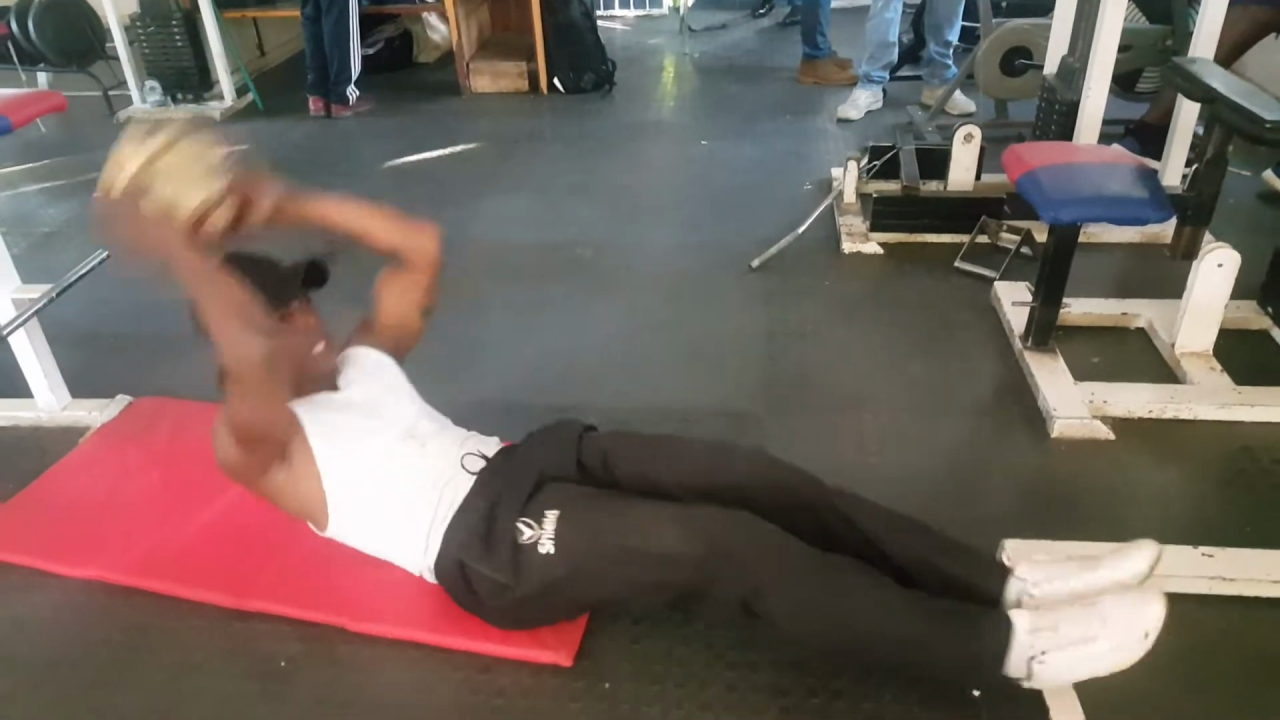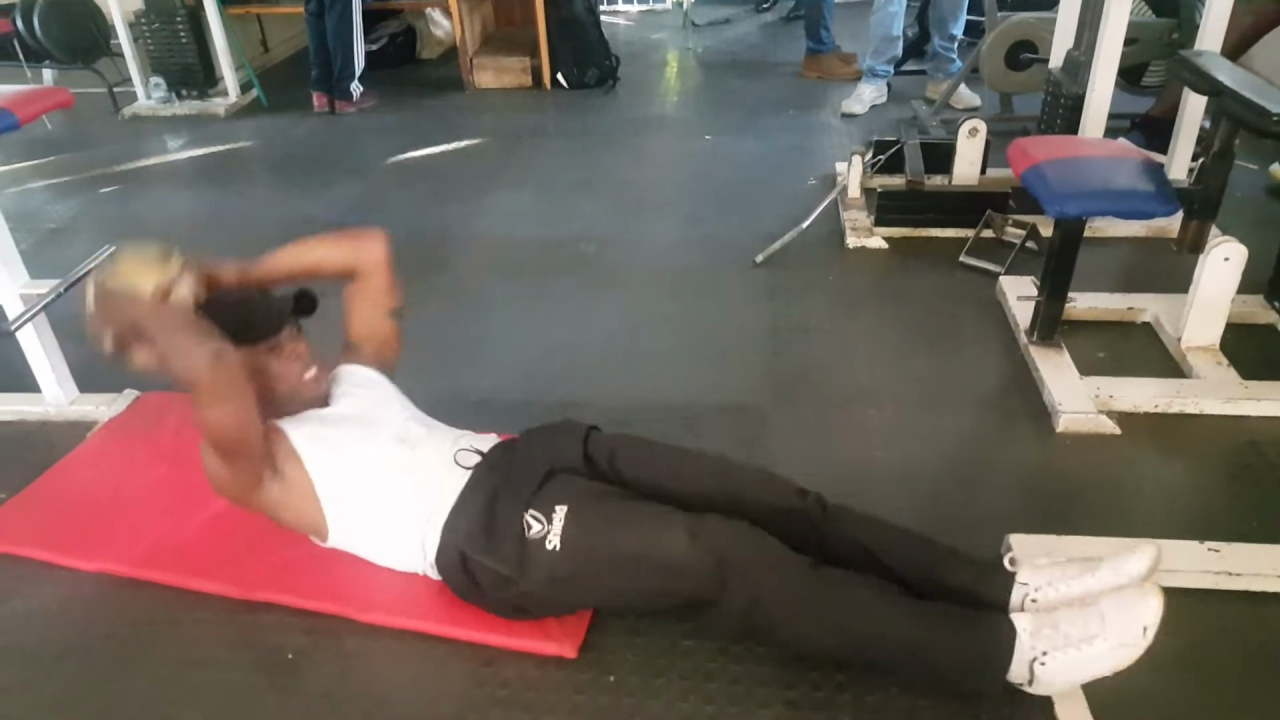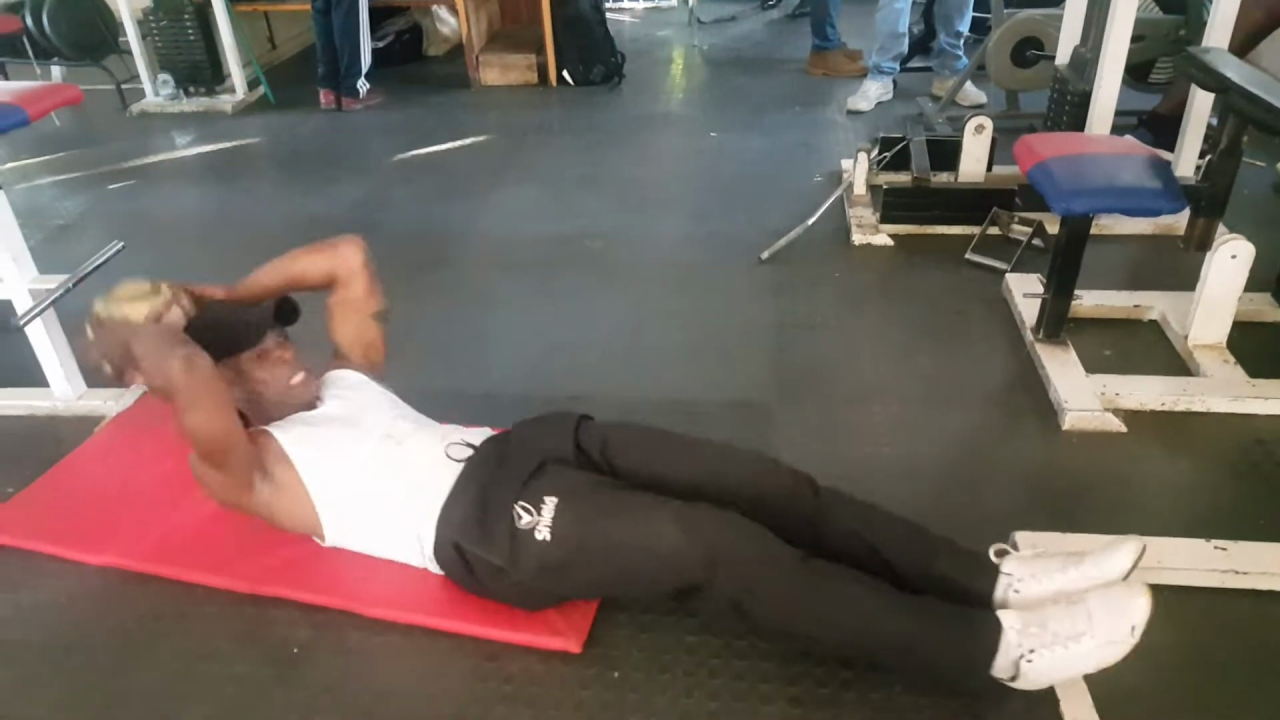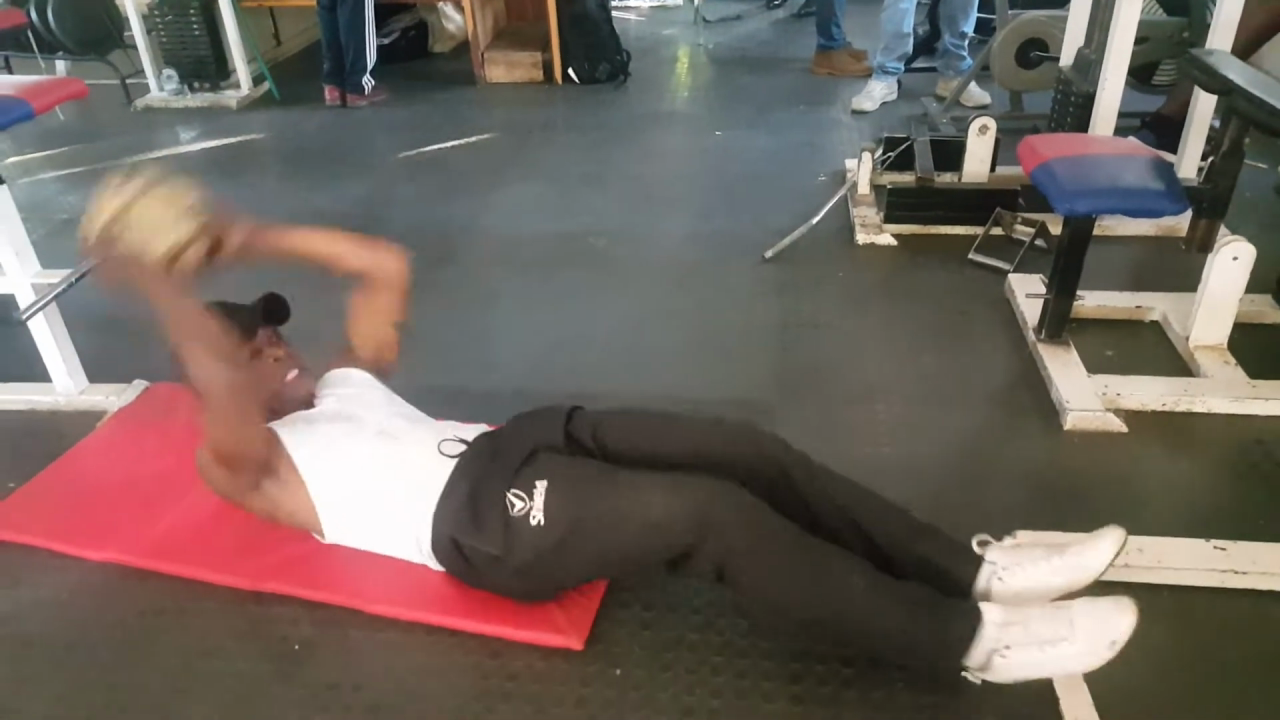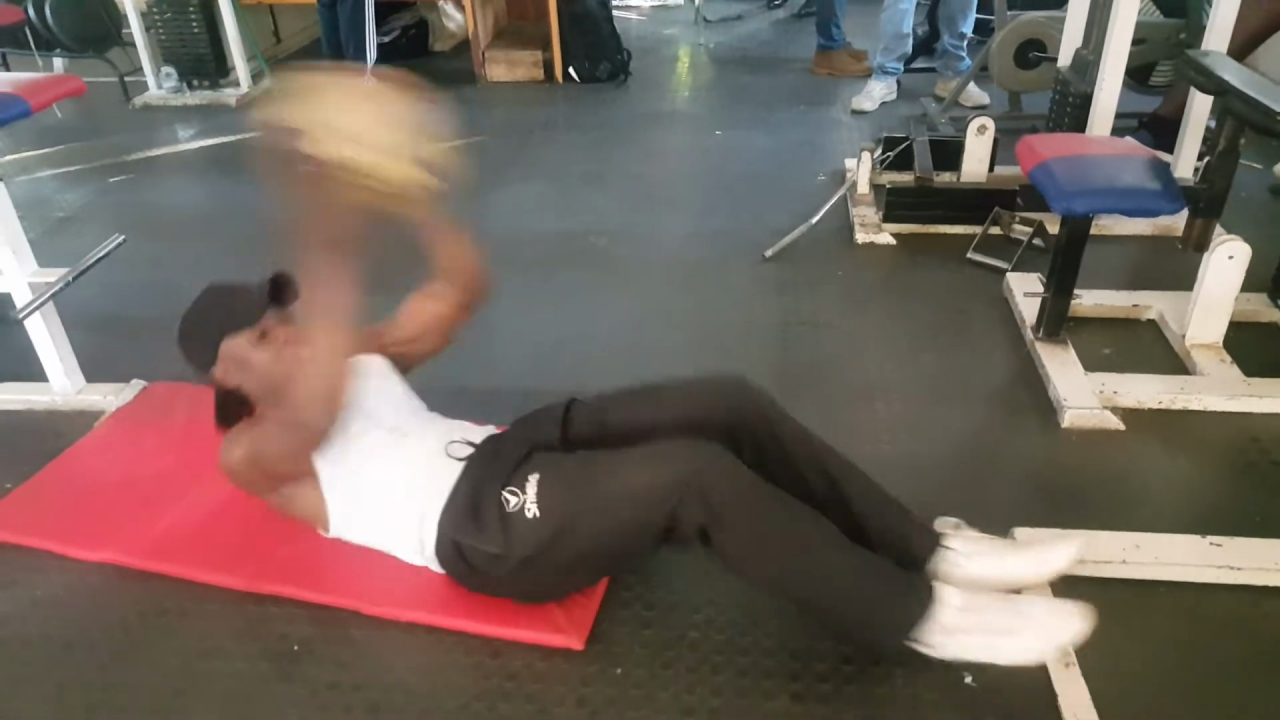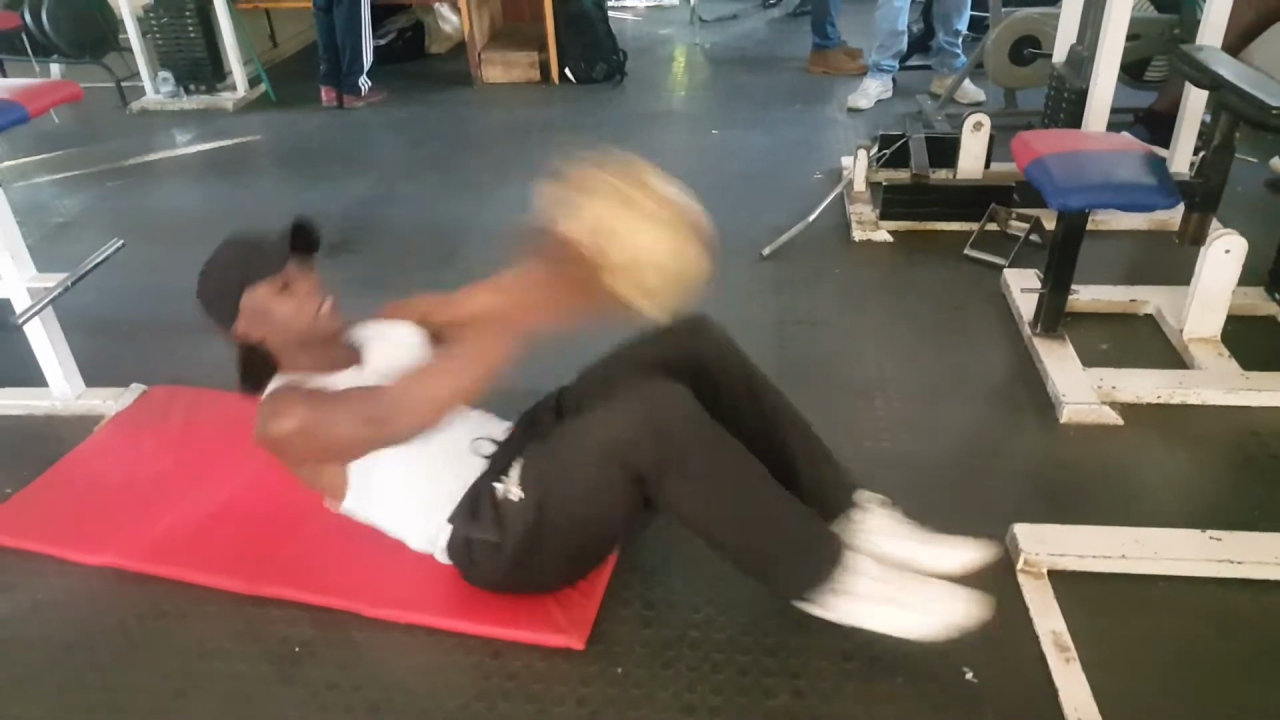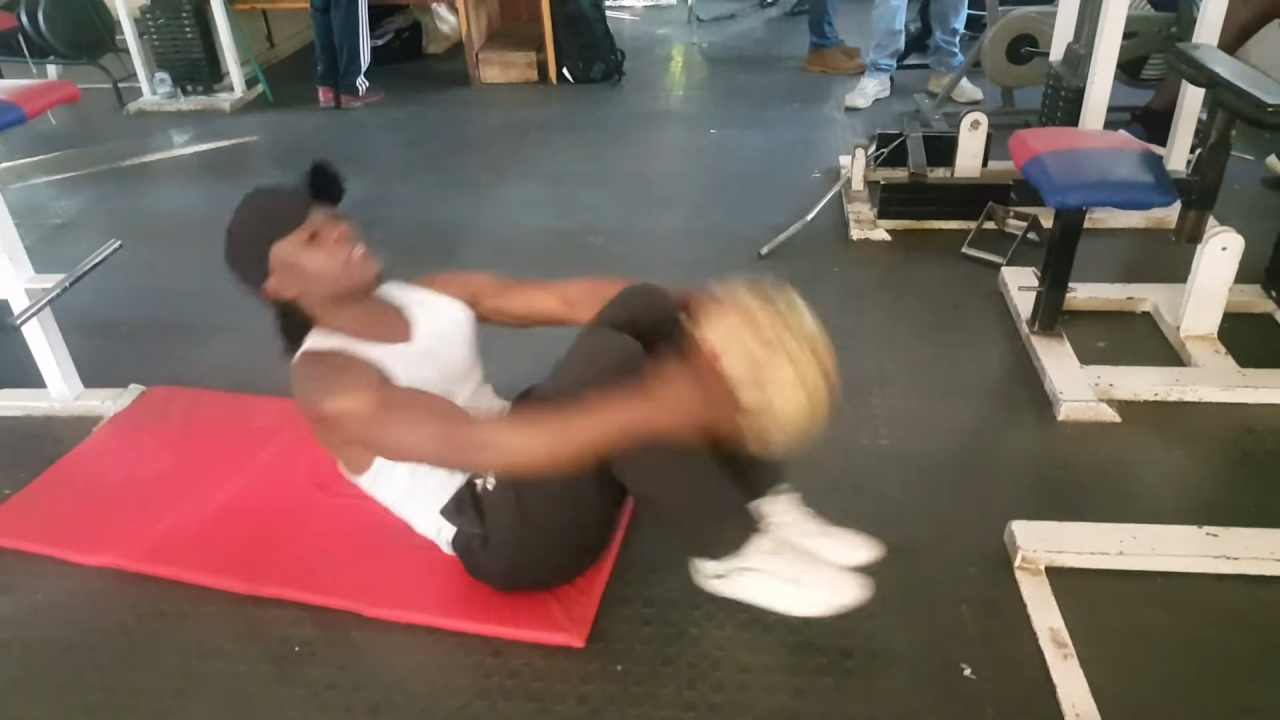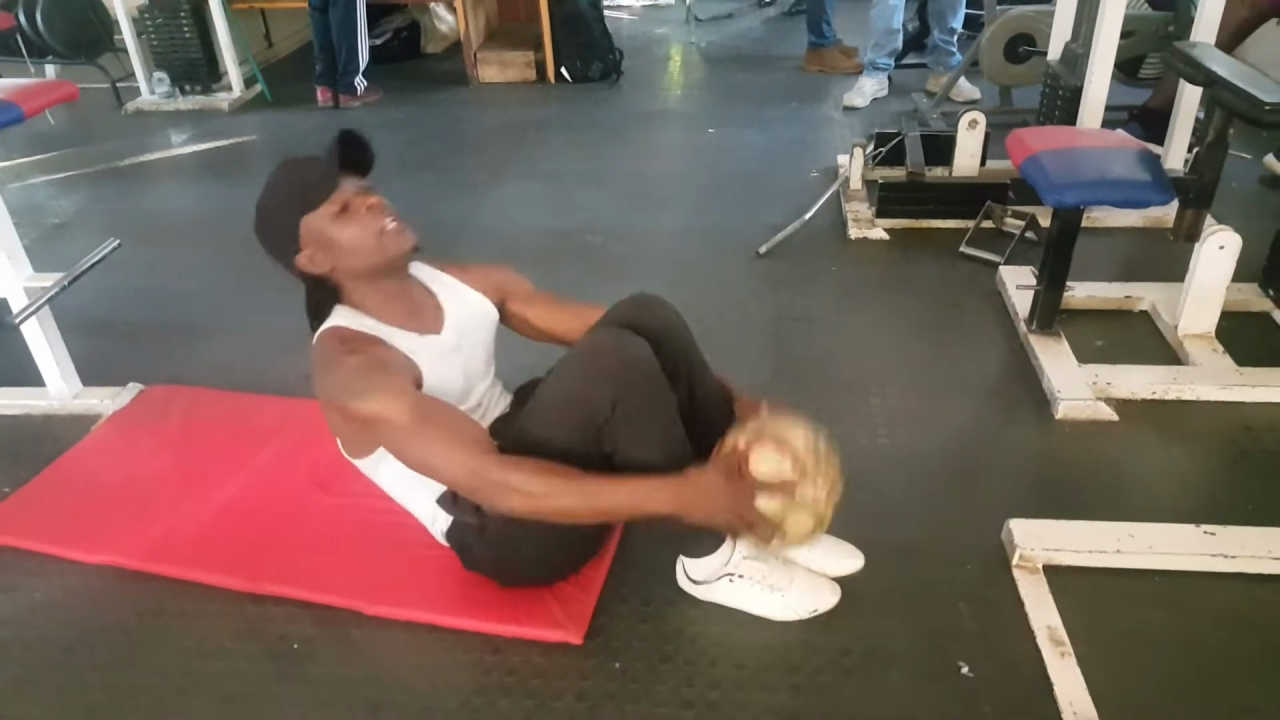
dt=0.1s
person 1, frame 1
left shoulder: (365, 358)
right shoulder: (258, 447)
left elbow: (421, 245)
right elbow: (251, 358)
left wrist: (287, 207)
right wrist: (182, 253)
left hip: (535, 461)
right hip: (491, 544)
left knee: (773, 484)
right knee: (728, 549)
left ankle: (999, 584)
right ankle: (1007, 646)
person 1, frame 2
left shoulder: (354, 376)
right shoulder: (247, 463)
left elbow: (372, 250)
right elbow: (214, 376)
left wrist: (240, 279)
right wrist: (152, 322)
left hip: (532, 458)
right hip: (485, 541)
left knee: (773, 502)
right knee: (730, 564)
left ankle: (997, 588)
right ankle: (1006, 652)
person 1, frame 3
left shoulder: (341, 382)
right shoulder: (241, 470)
left elbow: (352, 259)
right elbow: (201, 391)
left wrist: (228, 295)
right wrist: (148, 337)
left hip: (529, 453)
right hip: (486, 533)
left knee: (767, 488)
right knee: (723, 550)
left ankle: (987, 580)
right ankle: (991, 649)
person 1, frame 4
left shoulder: (345, 379)
right shoulder: (245, 466)
left elbow: (388, 265)
right elbow: (224, 388)
left wrist: (255, 236)
right wrist: (162, 287)
left hip: (523, 444)
right hip: (485, 522)
left knee: (754, 454)
right knee: (711, 518)
left ankle: (970, 567)
right ankle: (970, 637)
person 1, frame 5
left shoulder: (365, 360)
right shoulder: (257, 457)
left elbow: (463, 288)
right elbow: (313, 397)
left wrist: (413, 203)
right wrist: (330, 234)
left hip: (526, 450)
right hip: (500, 534)
left knee: (737, 412)
right knee: (697, 479)
left ankle: (927, 547)
right ankle: (917, 613)
person 1, frame 6
left shoulder: (393, 329)
right shoulder: (289, 420)
left elbow: (494, 297)
right elbow: (417, 411)
left wrist: (553, 274)
right wrist: (535, 307)
left hip: (528, 447)
right hip: (503, 532)
left knee: (691, 342)
right knee: (658, 410)
left ankle: (847, 523)
right ankle: (825, 576)
person 1, frame 7
left shoulder: (430, 295)
right shoulder: (332, 385)
left elbow: (575, 299)
right elbow: (492, 444)
right wrist: (659, 406)
left hip: (529, 466)
right hip: (508, 536)
left knee: (645, 309)
right knee: (616, 359)
left ankle: (759, 507)
right ankle: (730, 554)
person 1, frame 8
left shoulder: (458, 283)
right shoulder: (353, 370)
left elbow: (579, 325)
right elbow: (498, 484)
left wrist: (728, 402)
right wrist: (676, 495)
left hip: (539, 453)
right hip: (505, 531)
left knee: (645, 317)
right knee: (620, 364)
left ankle: (739, 500)
right ankle: (714, 556)
